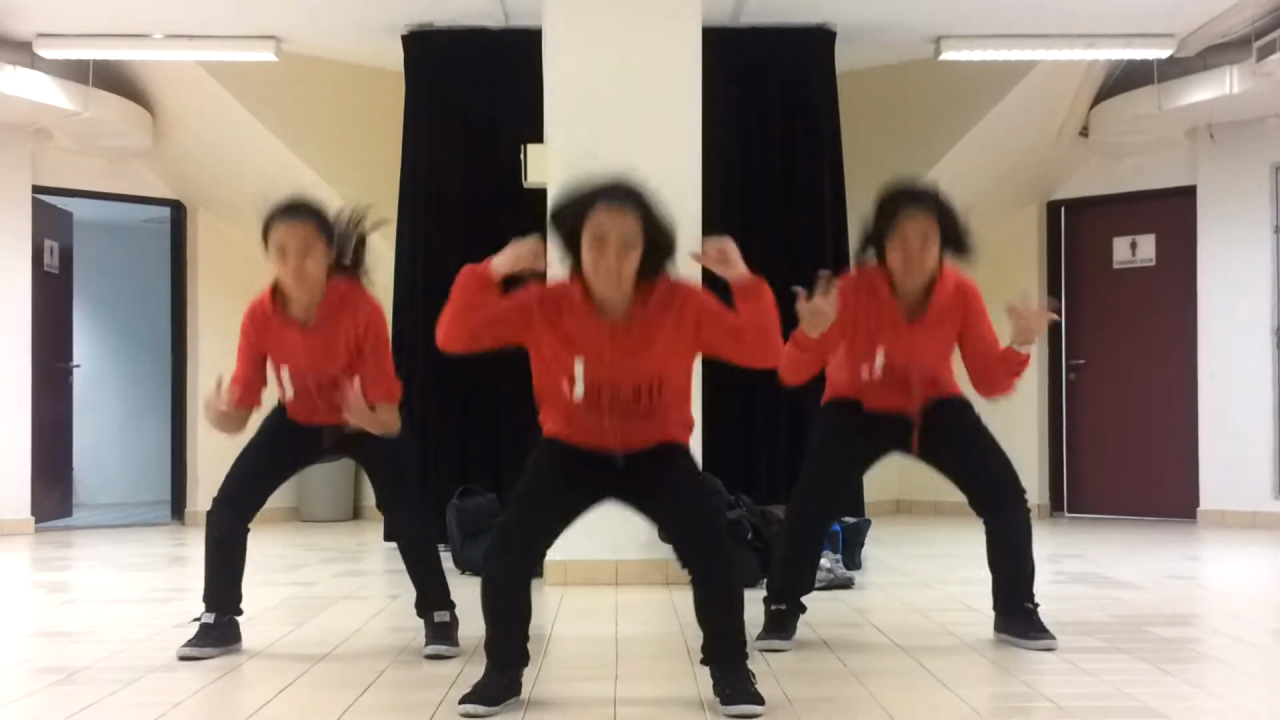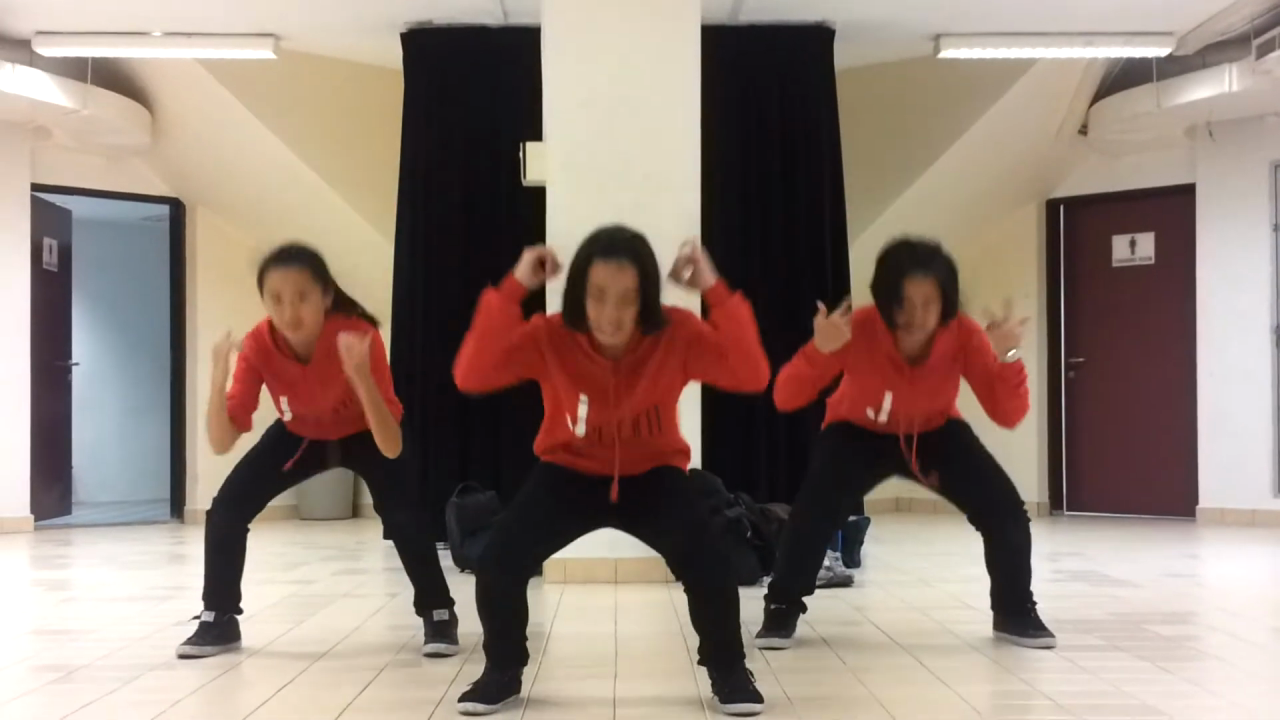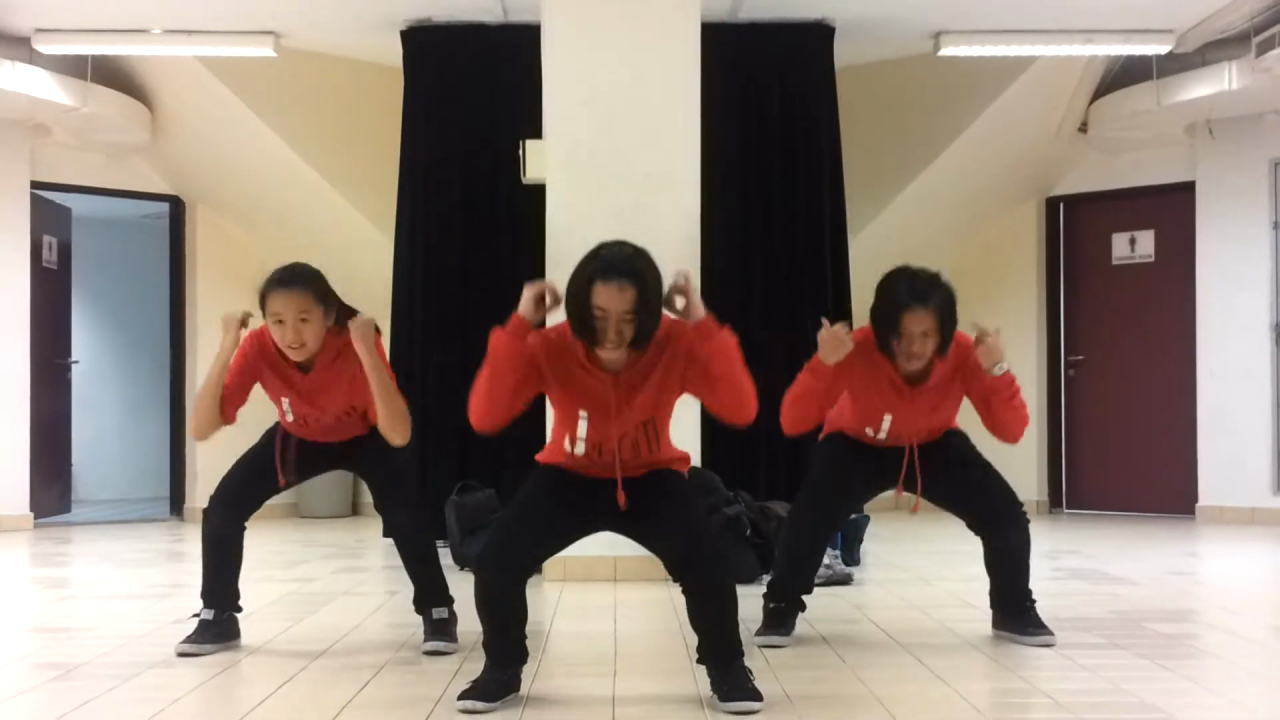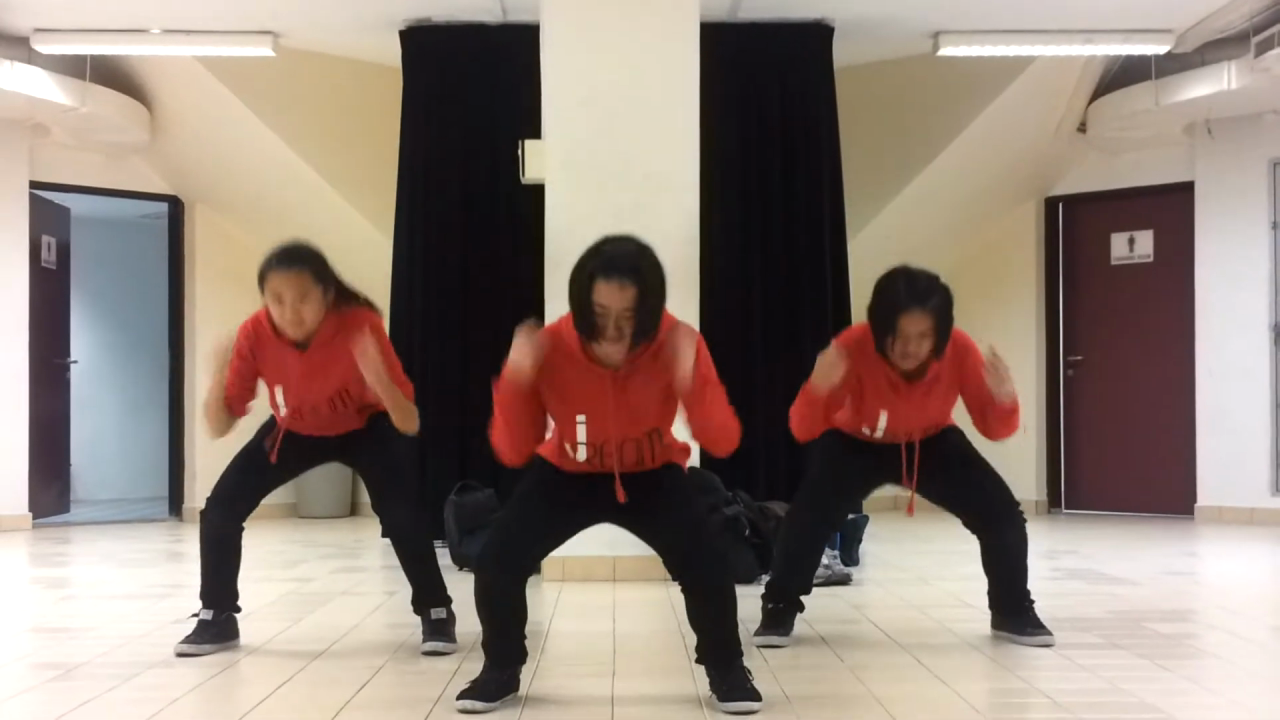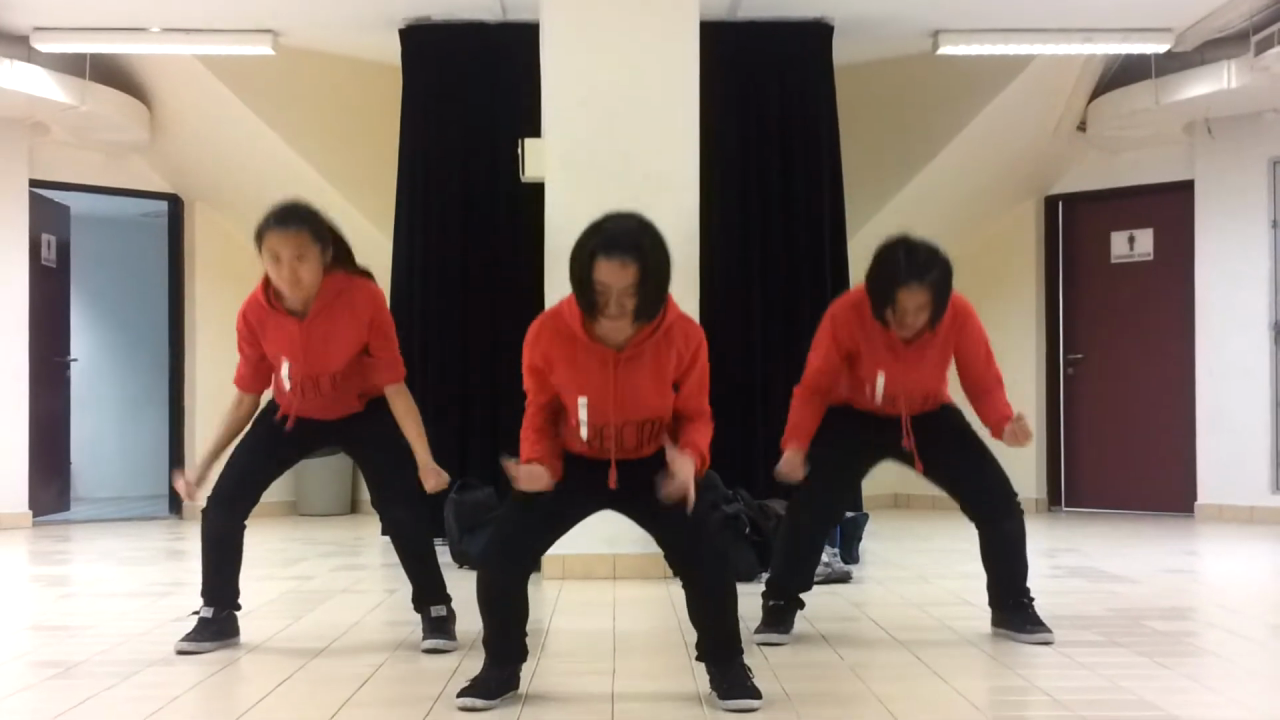
dt=0.1s
person 1, frame 1
left shoulder: (682, 305)
right shoulder: (545, 306)
left elbow: (763, 352)
right elbow: (453, 337)
left wrist: (744, 281)
right wrist: (492, 271)
left hip: (658, 453)
right hip: (570, 454)
left knee: (712, 551)
right knee: (507, 554)
left ankle: (730, 668)
right ankle: (502, 670)
person 1, frame 2
left shoulder: (679, 333)
right shoulder: (547, 337)
left elbow: (751, 378)
right elbow: (472, 378)
left wrist: (718, 294)
right wrist: (509, 291)
left hip: (652, 477)
right hip: (568, 477)
left knee: (707, 563)
right knee: (498, 564)
left ankle: (727, 669)
right ankle: (503, 670)
person 1, frame 3
left shoulder: (678, 344)
right shoulder: (548, 348)
left elbow: (741, 409)
right elbow: (484, 417)
left wrist: (706, 325)
right wrist: (516, 326)
left hip: (651, 480)
right hip: (568, 480)
left knee: (706, 564)
right knee: (496, 564)
left ankle: (727, 667)
right ankle: (503, 668)
person 1, frame 4
left shoulder: (680, 348)
right shoulder: (547, 349)
left elbow: (722, 441)
right elbow: (511, 448)
left wrist: (692, 380)
right wrist: (514, 378)
left hip: (650, 478)
right hip: (568, 479)
left knee: (705, 561)
right knee: (496, 564)
left ankle: (725, 668)
right ankle: (501, 668)
person 1, frame 5
left shoulder: (682, 335)
right shoulder: (549, 331)
left elbow: (695, 419)
right elbow: (539, 419)
left wrist: (687, 457)
right wrist: (536, 463)
left hip: (650, 465)
right hip: (572, 465)
left knee: (705, 557)
right knee: (500, 559)
left ankle: (726, 665)
right ankle: (502, 666)
person 2, frame 1
left shoulder: (362, 310)
right shoulder: (260, 316)
left elbow: (389, 415)
right elbow: (243, 404)
left wrist: (368, 418)
right wrist: (221, 415)
left hip: (365, 424)
right hip: (296, 422)
left knee: (404, 510)
right knee: (226, 509)
left ankle: (440, 615)
right ankle: (219, 620)
person 2, frame 2
left shoulder: (359, 338)
right shoulder: (258, 345)
left elbow: (391, 447)
right elbow: (222, 440)
left wrist: (359, 378)
right wrist: (217, 380)
left hip: (364, 436)
right hip: (298, 438)
left knee: (403, 515)
right knee: (225, 513)
left ankle: (438, 615)
right ankle: (219, 619)
person 2, frame 3
left shoulder: (359, 342)
right shoulder: (256, 349)
left elbow: (398, 435)
right elbow: (201, 429)
left wrist: (367, 356)
right wrist: (223, 355)
left hip: (365, 438)
right hip: (298, 440)
left knee: (403, 512)
right knee: (221, 511)
left ankle: (437, 613)
right ankle: (218, 616)
person 2, frame 4
left shoulder: (361, 326)
right shoulder: (253, 336)
left elbow: (408, 421)
right elbow: (218, 426)
left wrist: (380, 382)
right wrist: (219, 382)
left hip: (365, 429)
right hip: (292, 433)
left knee: (402, 512)
right knee: (219, 510)
left ankle: (436, 613)
right ankle: (217, 617)
person 2, frame 5
left shoulder: (362, 298)
right shoulder: (255, 311)
left elbow: (395, 387)
right elbow: (247, 398)
left wrist: (424, 459)
right wrist: (204, 464)
left hip: (365, 413)
right hip: (291, 415)
left knee: (402, 508)
right knee: (222, 506)
left ankle: (436, 611)
right ankle: (218, 614)
person 3, frame 1
left shoulder: (962, 296)
right shoulder: (852, 293)
left elbow: (989, 381)
right elbow: (793, 373)
left wrist: (1019, 347)
right wrist: (811, 332)
left hip: (935, 408)
right hip: (857, 410)
left knee: (1005, 497)
right knee: (813, 498)
left ankle: (1017, 611)
right ankle: (781, 608)
person 3, frame 2
left shoulder: (966, 337)
right shoulder: (856, 332)
left elbow: (1010, 415)
right elbow: (785, 399)
left wrist: (1008, 358)
right wrist: (819, 351)
left hip: (936, 435)
right hip: (859, 436)
left knee: (1006, 513)
right knee: (814, 512)
left ankle: (1015, 612)
right ankle: (781, 608)
person 3, frame 3
left shoulder: (964, 354)
right shoulder: (857, 350)
left elbow: (1010, 430)
right elbow: (792, 421)
left wrist: (997, 371)
right wrist: (824, 363)
left hip: (934, 446)
right hip: (856, 447)
left knee: (1006, 517)
right knee: (811, 515)
left ankle: (1014, 609)
right ankle: (781, 606)
person 3, frame 4
left shoulder: (959, 349)
right shoulder: (852, 348)
left elbow: (995, 428)
right elbow: (805, 428)
left wrist: (1003, 399)
right wrist: (819, 389)
left hip: (930, 443)
right hip: (855, 444)
left knee: (1002, 514)
right knee: (812, 511)
left ankle: (1013, 609)
right ankle: (780, 608)
person 3, frame 5
left shoulder: (959, 316)
right shoulder: (848, 313)
left elbow: (982, 385)
right elbow: (812, 391)
left wrist: (1005, 424)
right wrist: (795, 447)
left hip: (929, 417)
right hip: (854, 417)
left knee: (999, 503)
right knee: (813, 502)
left ankle: (1012, 606)
right ankle: (780, 604)
